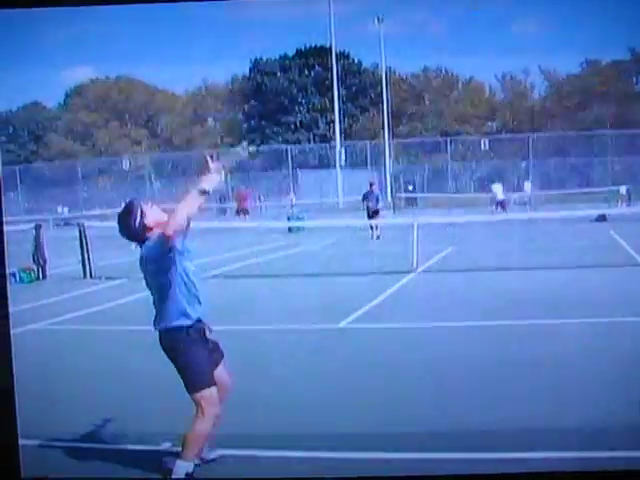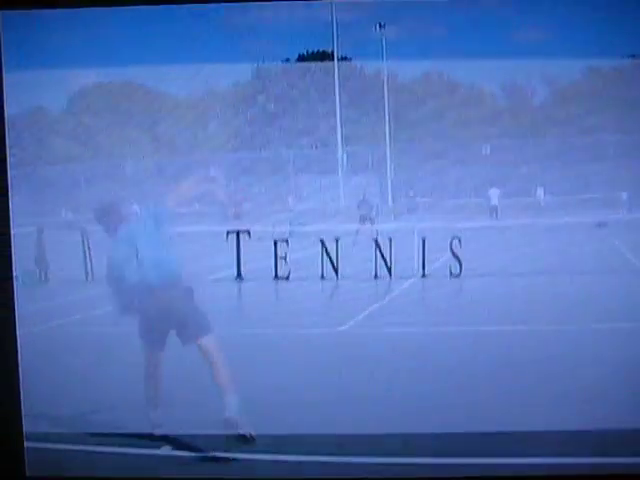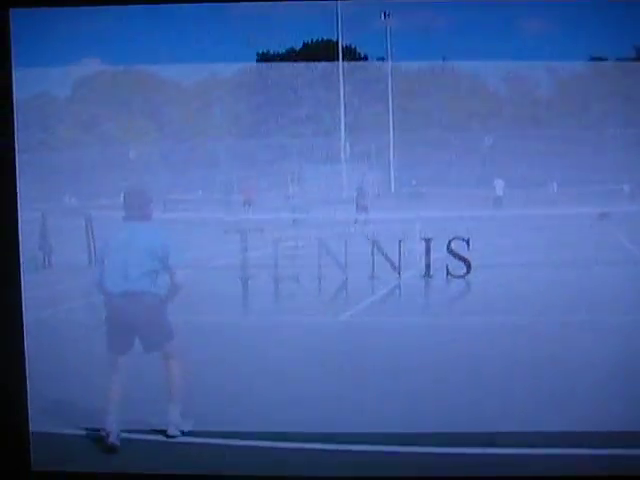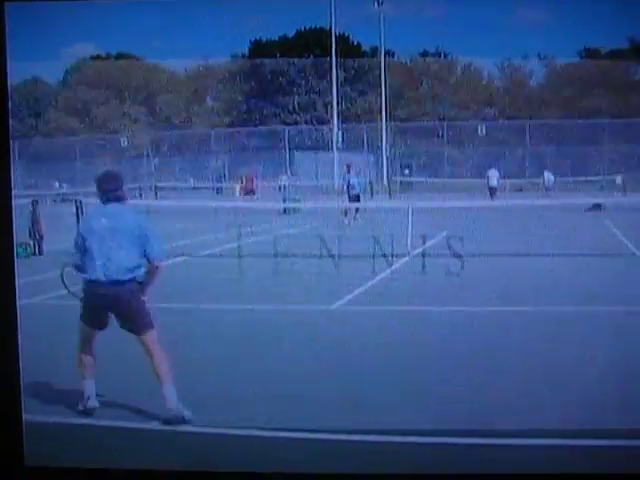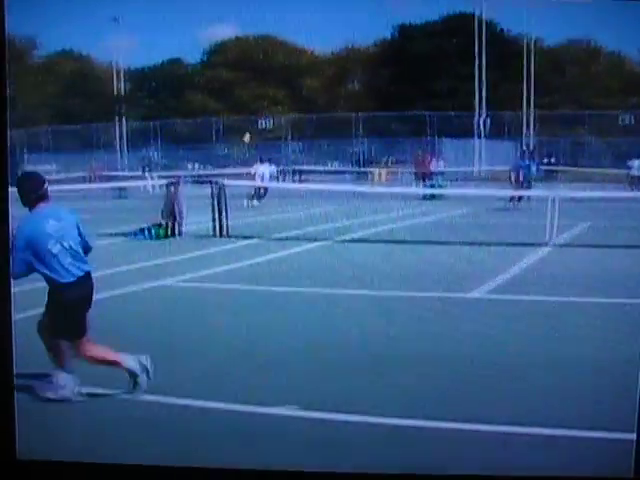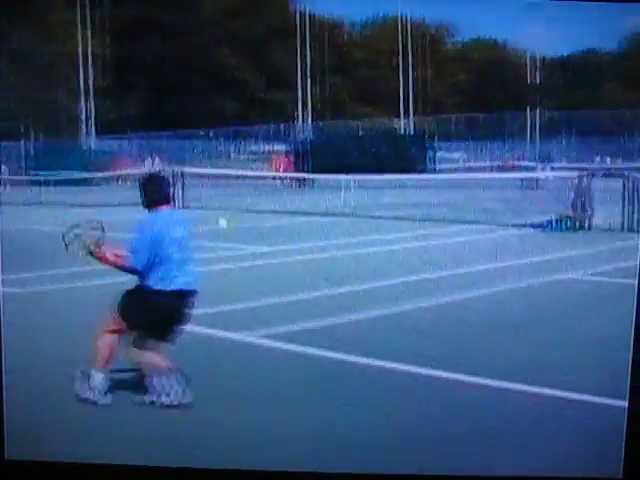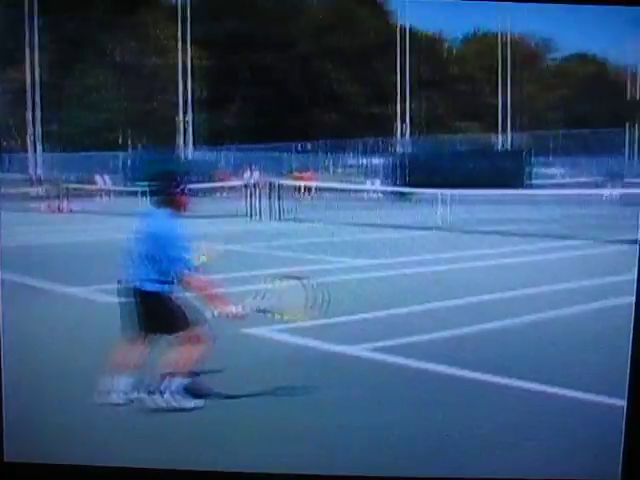
dt=0.7s
person 1, frame 1
left shoulder: (165, 240)
right shoulder: (155, 250)
left elbow: (184, 211)
right elbow: (171, 229)
left wrist: (206, 180)
right wrist: (203, 188)
left hip: (193, 327)
right hip: (180, 334)
left knee: (222, 385)
right knee: (209, 408)
left ankle: (198, 449)
person 1, frame 2
left shoulder: (114, 253)
right shoulder: (145, 219)
left elbow: (123, 303)
right elbow: (174, 199)
right wrist: (199, 185)
left hip: (148, 303)
right hip: (175, 292)
left knee: (152, 363)
right knee: (212, 353)
left ankle: (156, 423)
right ankle: (232, 412)
person 1, frame 3
left shoulder: (112, 240)
right shoulder: (156, 236)
left elbow: (101, 283)
right elbow: (175, 281)
right wrist: (164, 302)
left hip: (116, 306)
right hip: (146, 303)
left knee: (116, 370)
right knee: (171, 357)
left ankle: (111, 430)
right ankle: (174, 421)
person 1, frame 4
left shoulder: (87, 222)
right shoulder: (136, 220)
left elbow: (78, 265)
right elbow: (155, 265)
right wrist: (142, 289)
left hip: (96, 289)
right hip: (128, 289)
left knee: (86, 342)
right knee: (153, 345)
left ankle: (90, 398)
right ankle: (172, 404)
person 1, frame 5
left shoulder: (24, 229)
right shoulder: (66, 214)
left elbow: (16, 271)
right elbow: (86, 247)
left hip: (66, 292)
right hip: (84, 283)
left knee: (83, 348)
right knee: (46, 329)
left ankle: (134, 363)
right ankle: (64, 383)
person 1, frame 6
left shoulder: (149, 225)
right shoulder: (180, 221)
left elbow: (137, 266)
left wrist: (109, 257)
right wrist: (118, 254)
left hip: (156, 295)
right hip: (183, 299)
left knee: (110, 329)
right knee: (141, 346)
left ankle: (96, 386)
right ankle: (171, 389)
person 1, frame 7
left shoulder: (151, 218)
right shoulder: (169, 227)
right elbow: (187, 276)
right wrist: (221, 302)
left hip: (134, 291)
right hip: (154, 295)
left knee: (136, 341)
right knee: (197, 340)
left ankle: (115, 387)
right ankle: (167, 391)
